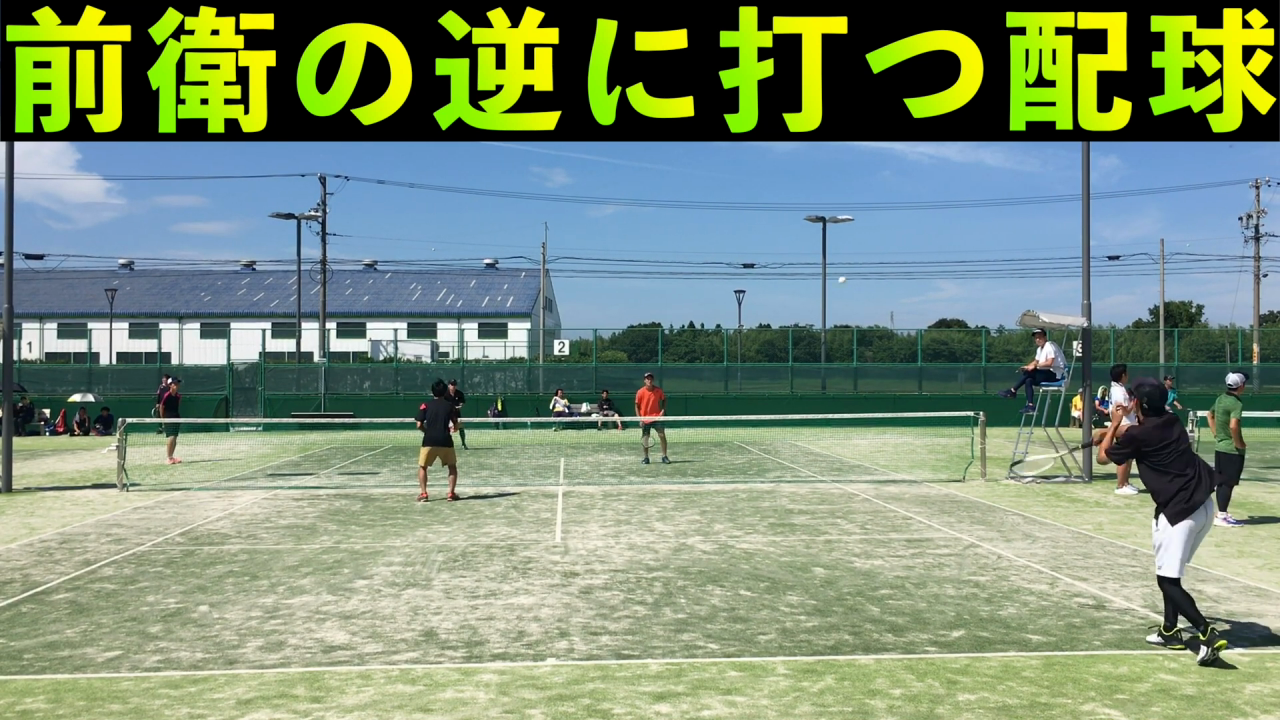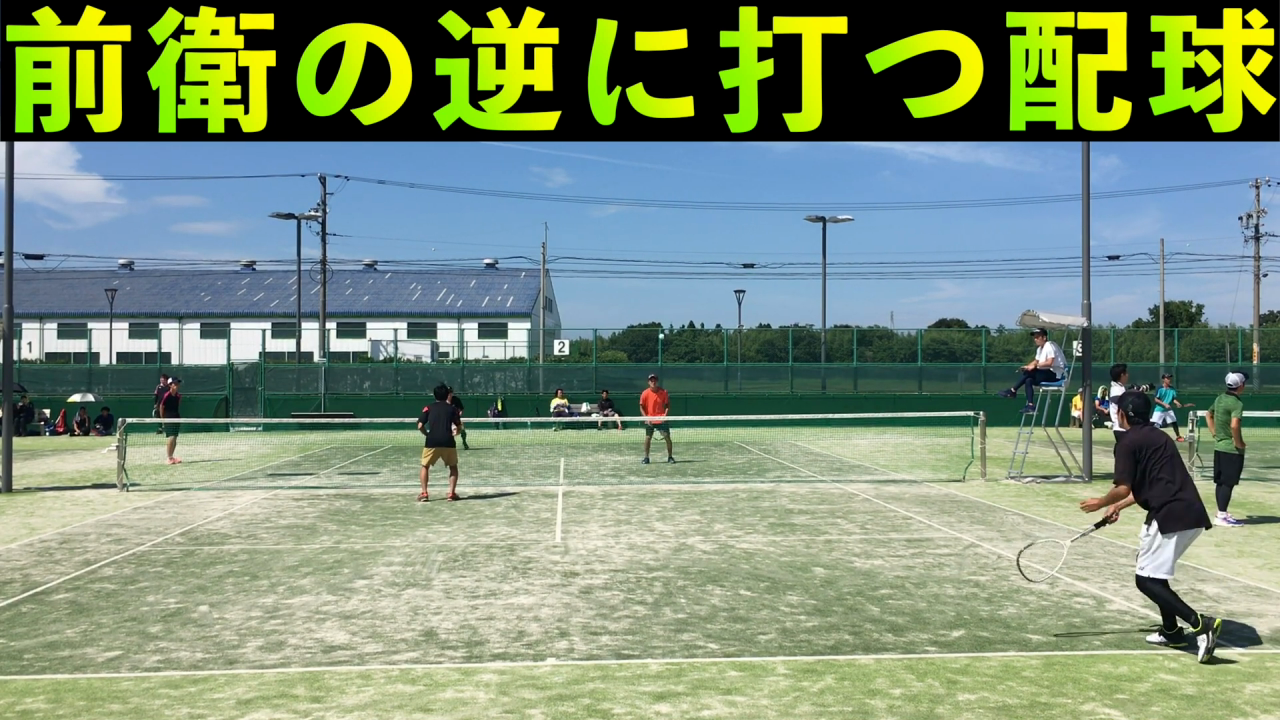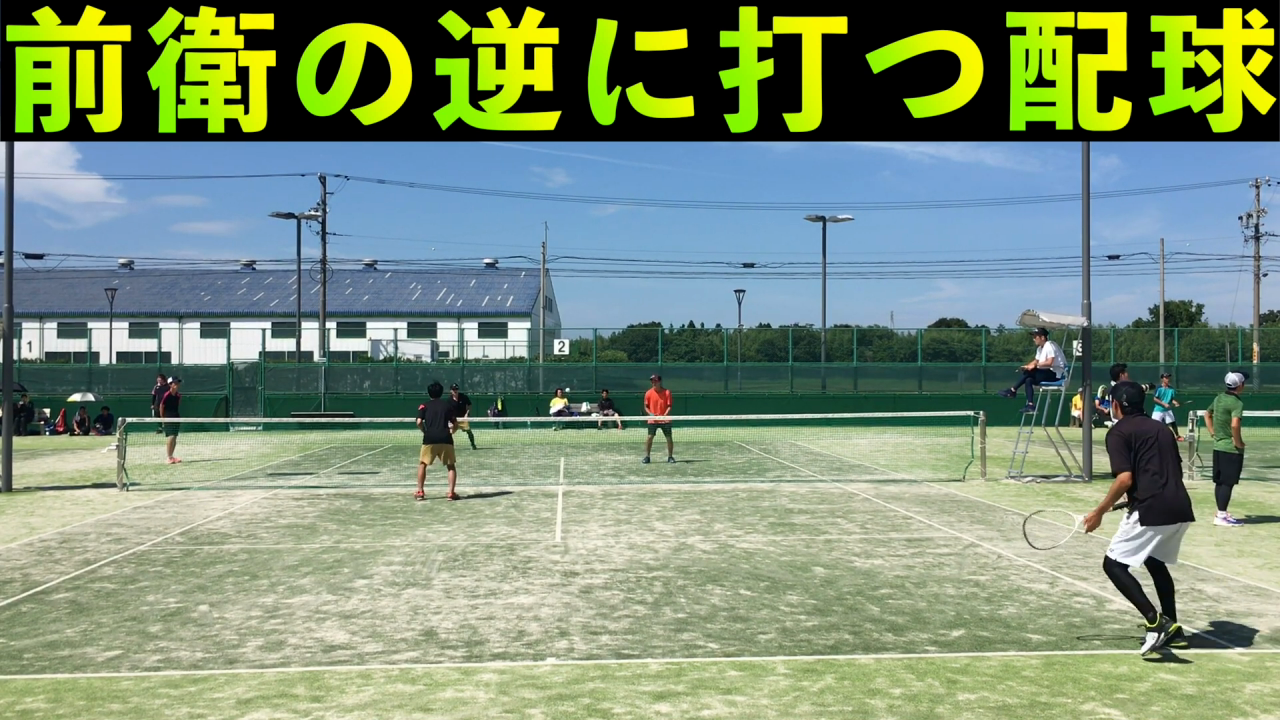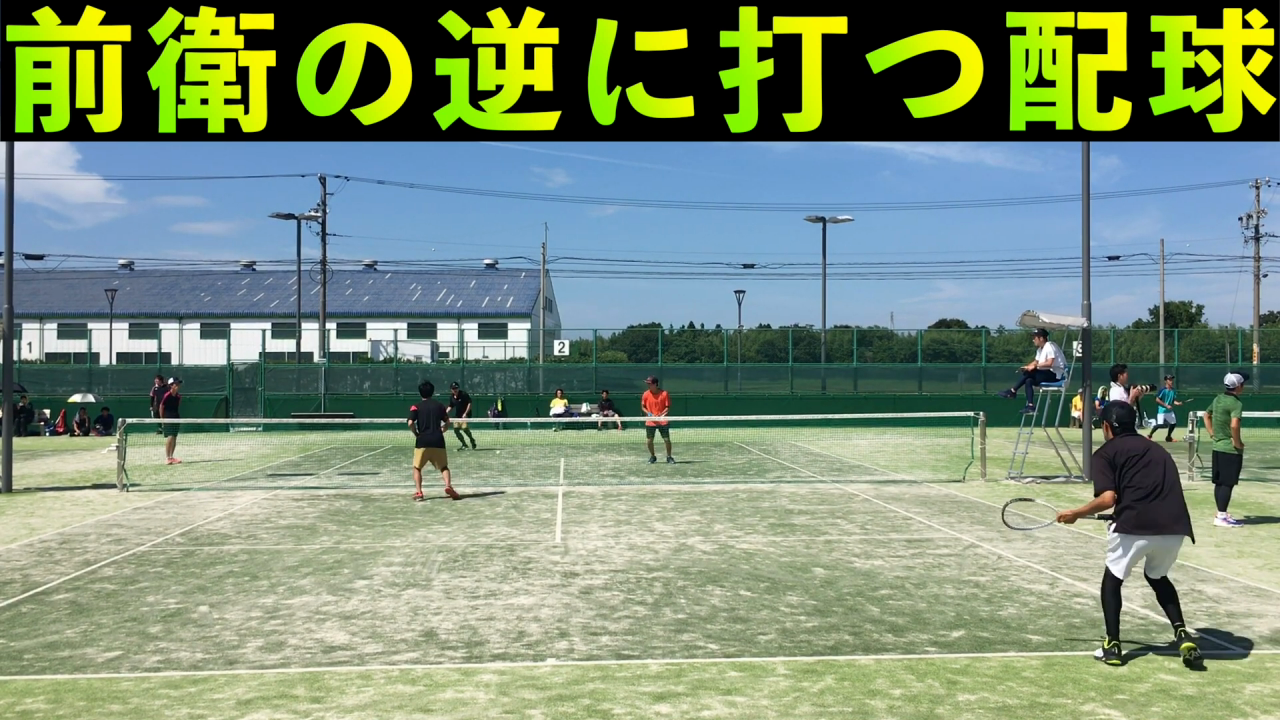
dt=0.2s
person 1, frame 1
left shoulder: (1137, 434)
right shoulder: (1171, 421)
left elbow: (1104, 455)
left wrist: (1114, 426)
right wrist: (1119, 429)
left hip: (1178, 511)
right hip: (1202, 504)
left knee: (1167, 579)
right knee: (1168, 570)
left ankle: (1207, 635)
right ankle: (1170, 630)
person 1, frame 2
left shoulder: (1127, 442)
right shoulder: (1160, 437)
left elbow: (1123, 488)
left wrist: (1099, 503)
right wrist: (1122, 504)
left hip: (1169, 517)
right hip: (1193, 514)
left knee: (1145, 581)
right knee: (1150, 568)
left ankle: (1201, 623)
right ankle: (1172, 630)
person 1, frame 3
left shoulder: (1119, 433)
right shoulder: (1162, 429)
left elbow: (1125, 479)
left wrist: (1099, 511)
left hip: (1151, 511)
right hip: (1180, 509)
left knee: (1114, 566)
right knee: (1156, 563)
left ankle: (1155, 621)
right ankle: (1170, 627)
person 1, frame 4
left shoulder: (1105, 453)
right shoulder: (1159, 450)
left elbow: (1107, 499)
right elbow: (1173, 491)
left wrist: (1075, 513)
left hip: (1134, 525)
right hip: (1174, 525)
left knee: (1112, 580)
right knee: (1158, 579)
left ankle: (1113, 646)
right ankle: (1182, 632)
